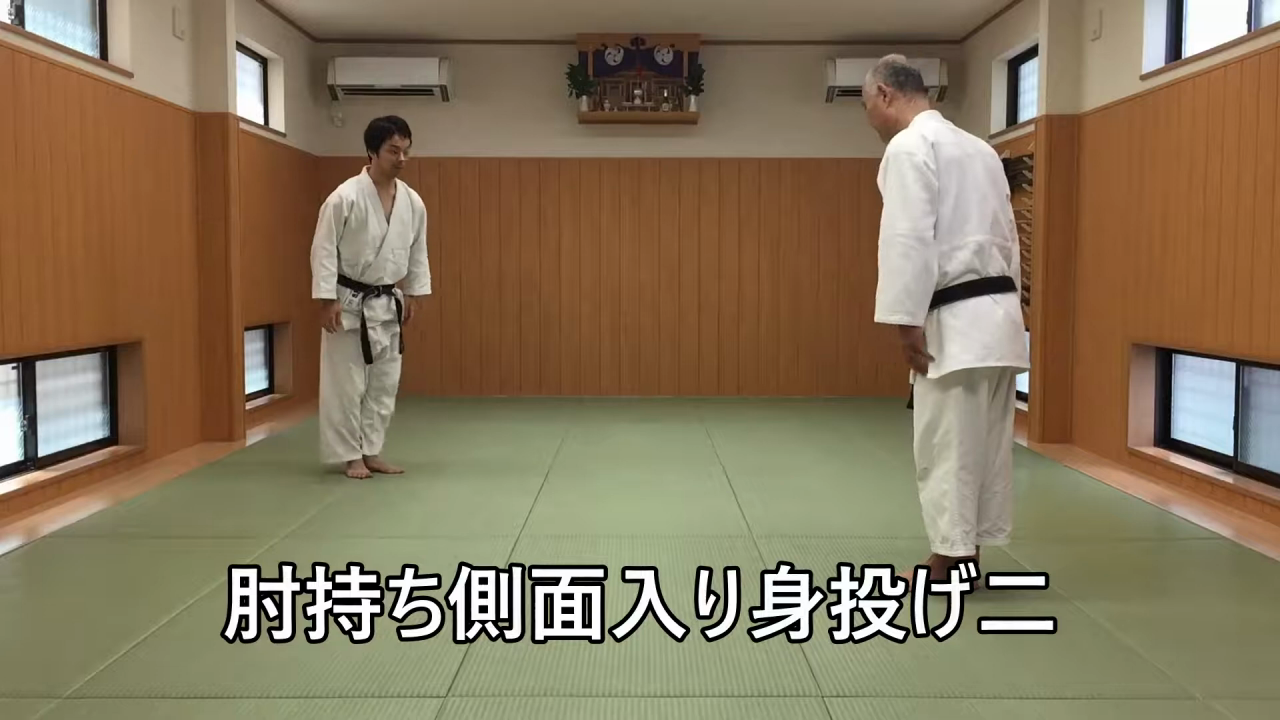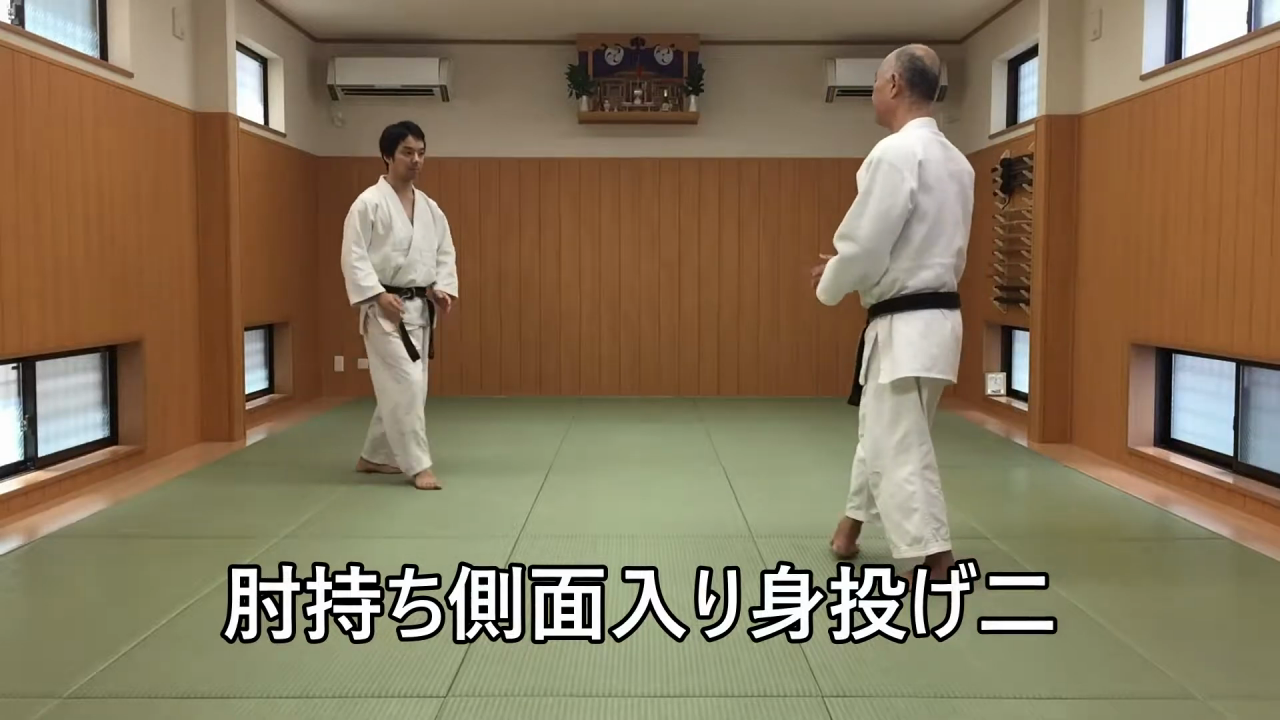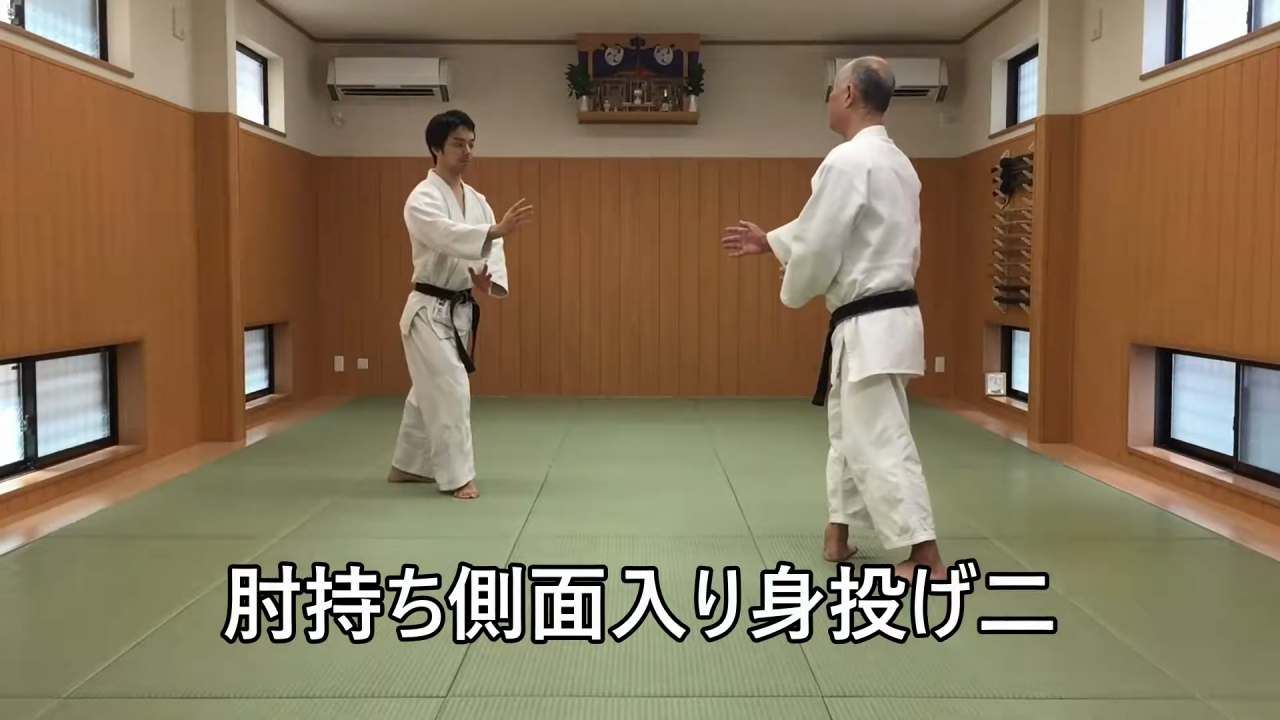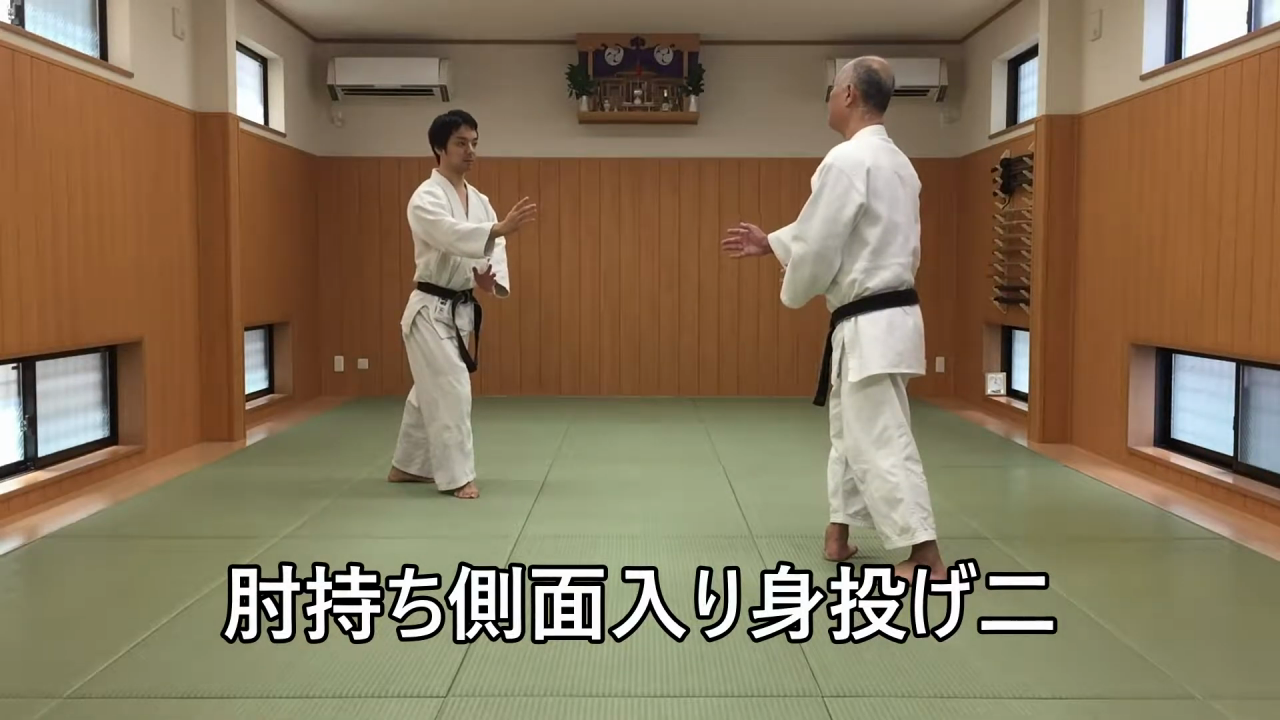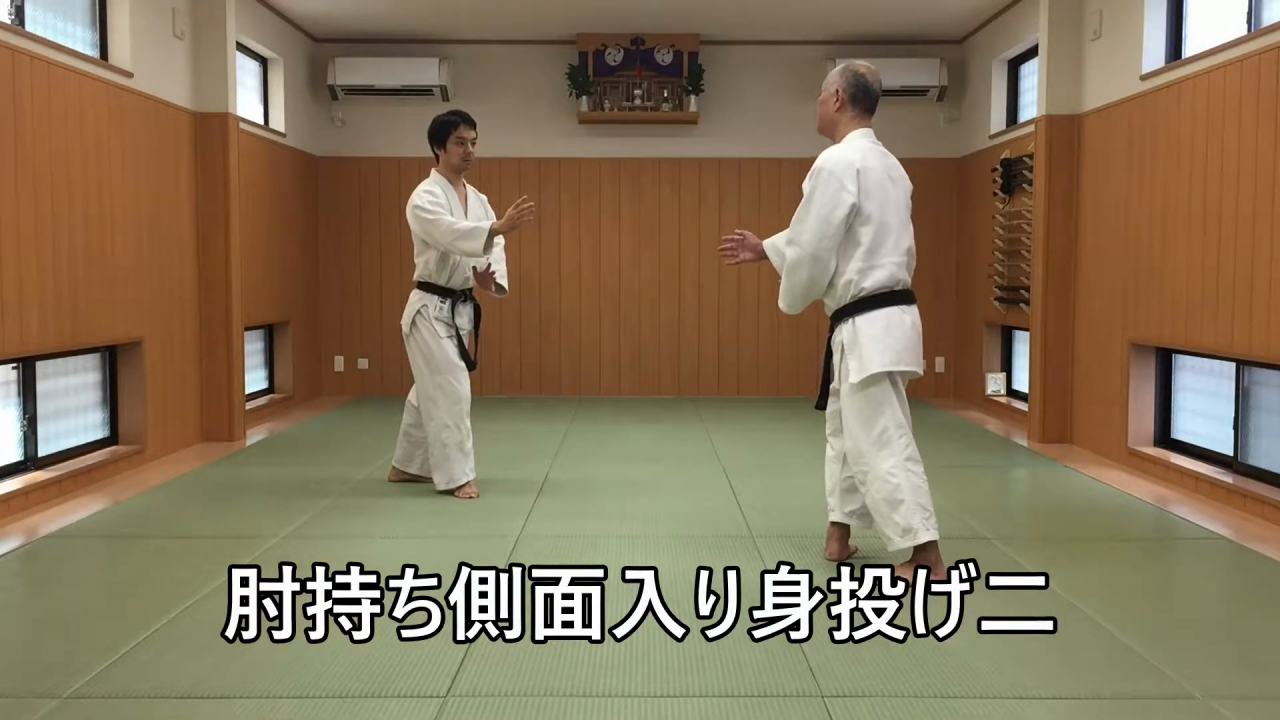
dt=1s
person 1, frame 1
left shoulder: (910, 146)
right shoulder: (979, 148)
left elbow: (907, 239)
right elbow: (1007, 235)
left wrist: (904, 321)
left hip: (957, 317)
right hip: (999, 310)
left knee: (947, 445)
right knee: (986, 443)
left ankle: (950, 560)
right ankle: (967, 552)
person 1, frame 2
left shoulder: (896, 153)
right shoulder: (954, 160)
left elbow: (864, 244)
left wrist: (830, 287)
right wrist: (845, 267)
left hip: (905, 324)
right hip: (936, 314)
left knee: (900, 449)
right knee: (879, 432)
left ankle: (936, 560)
right ankle: (851, 528)
person 1, frame 3
left shoulder: (848, 160)
right shoulder: (896, 161)
left elbow: (819, 245)
left wrist: (792, 292)
right wrist: (769, 241)
left hip: (869, 324)
right hip: (886, 316)
left knee: (879, 444)
right knee: (848, 432)
left ankle: (926, 557)
right ankle: (839, 533)
person 1, frame 4
left shoulder: (848, 160)
right shoulder: (895, 161)
left elbow: (819, 245)
left wrist: (792, 292)
right wrist: (770, 242)
left hip: (869, 324)
right hip: (885, 315)
left knee: (880, 444)
right knee: (850, 433)
left ankle: (926, 557)
right ankle: (839, 535)
person 1, frame 5
left shoulder: (837, 163)
right shoulder: (886, 164)
left elbow: (813, 248)
left wrist: (791, 300)
right wrist: (765, 249)
left hip: (867, 324)
right hip: (886, 315)
left knee: (882, 445)
right knee: (846, 434)
left ankle: (927, 556)
right ankle: (839, 533)
person 2, frame 1
left shoulder: (412, 201)
right shoulder: (346, 197)
left elbow: (417, 252)
right elbow: (324, 250)
left wrist: (413, 295)
right wrist: (328, 300)
left hip: (388, 304)
right hip: (351, 302)
left knee: (385, 384)
right knee: (347, 384)
left ankle: (371, 452)
right ankle: (351, 455)
person 2, frame 2
left shoulder: (429, 208)
right shoulder: (369, 203)
left elbow: (444, 254)
right elbow: (353, 257)
left wrist: (443, 289)
right wrist: (378, 296)
left hip: (419, 308)
right hip: (385, 310)
left knee: (411, 388)
right knee: (405, 387)
left ankle: (374, 456)
right ankle: (418, 465)
person 2, frame 3
left shoulder: (476, 200)
right shoulder: (422, 199)
left elbow: (489, 247)
right elbow: (447, 235)
left wrist: (490, 278)
right wrist: (497, 230)
left hip: (459, 309)
right hip: (430, 310)
left knee: (428, 392)
right knee: (451, 392)
left ankle: (407, 465)
right ankle: (458, 475)
person 2, frame 4
left shoulder: (478, 200)
right shoulder: (426, 198)
left elbow: (492, 246)
right elbow: (451, 234)
left wrist: (493, 279)
right wrist: (501, 228)
left hip: (460, 309)
right hip: (431, 309)
left knee: (429, 391)
right knee: (451, 391)
left ankle: (407, 465)
right ankle: (457, 475)
person 2, frame 5
left shoulder: (477, 199)
right shoulder: (425, 198)
left elbow: (491, 245)
right elbow: (451, 233)
left wrist: (492, 277)
right wrist: (500, 226)
left hip: (460, 308)
right hip: (431, 308)
left knee: (429, 390)
right knee: (451, 391)
left ankle: (407, 465)
right ankle: (457, 475)
